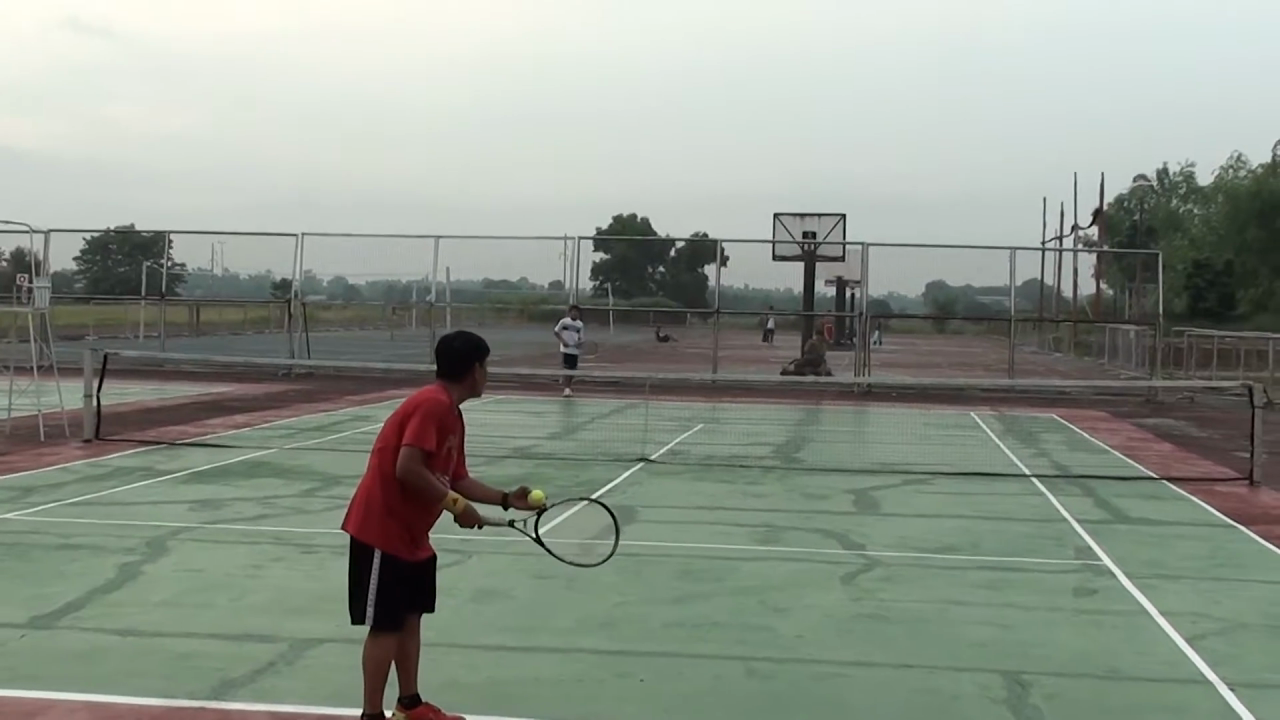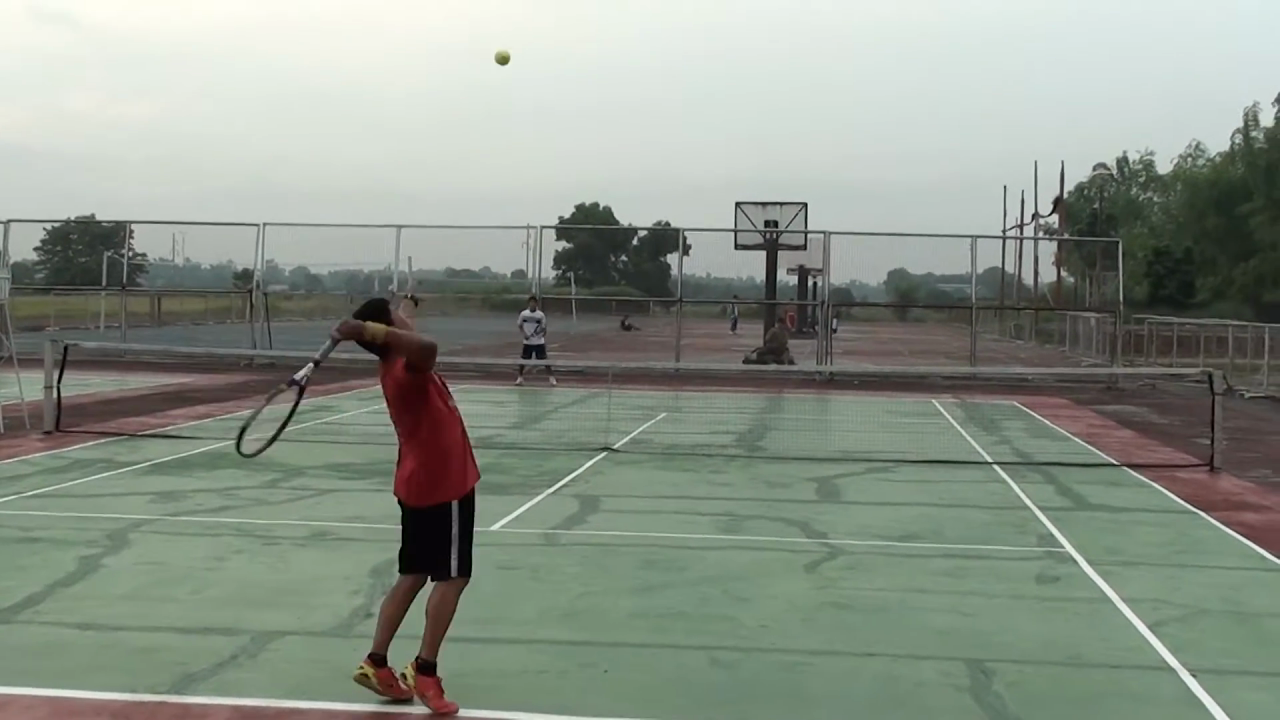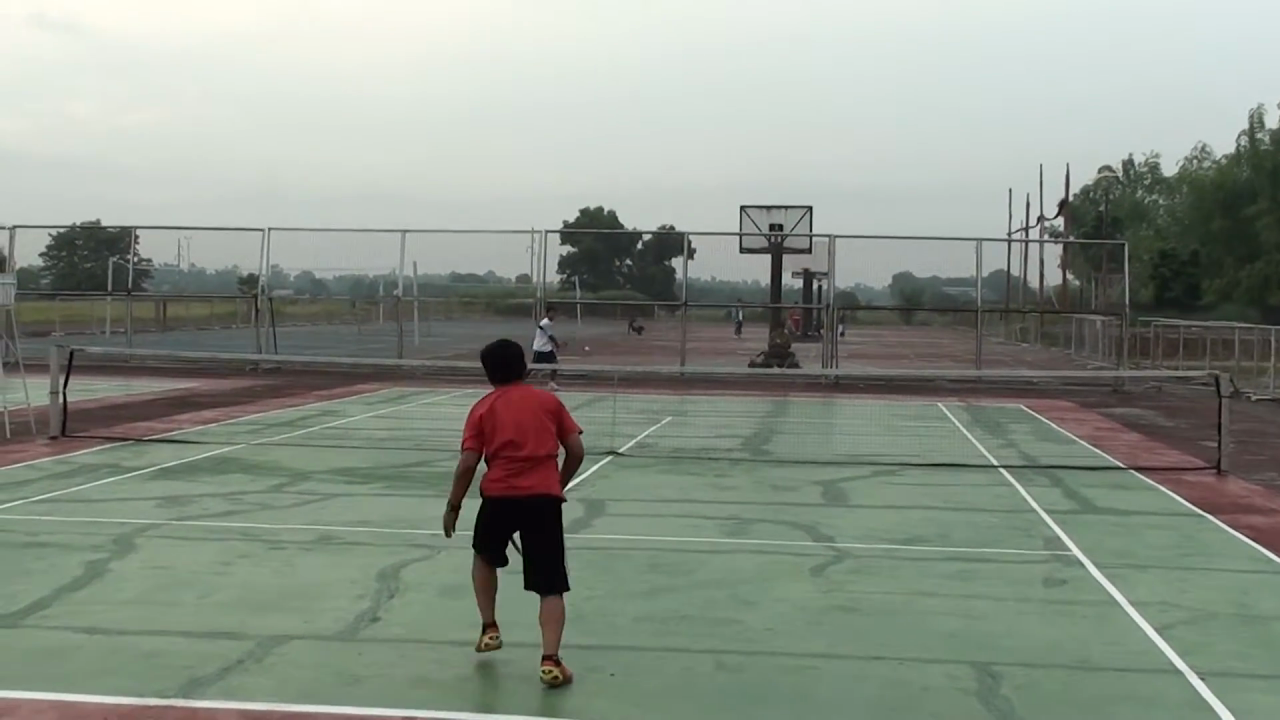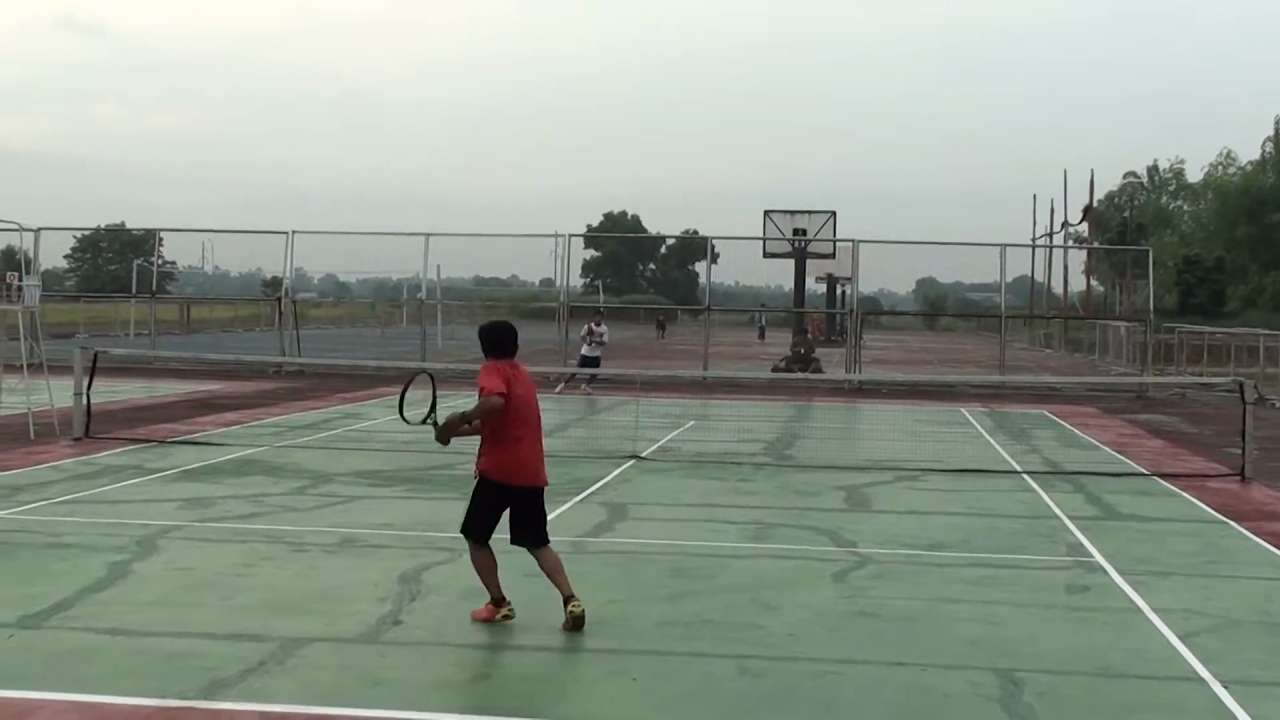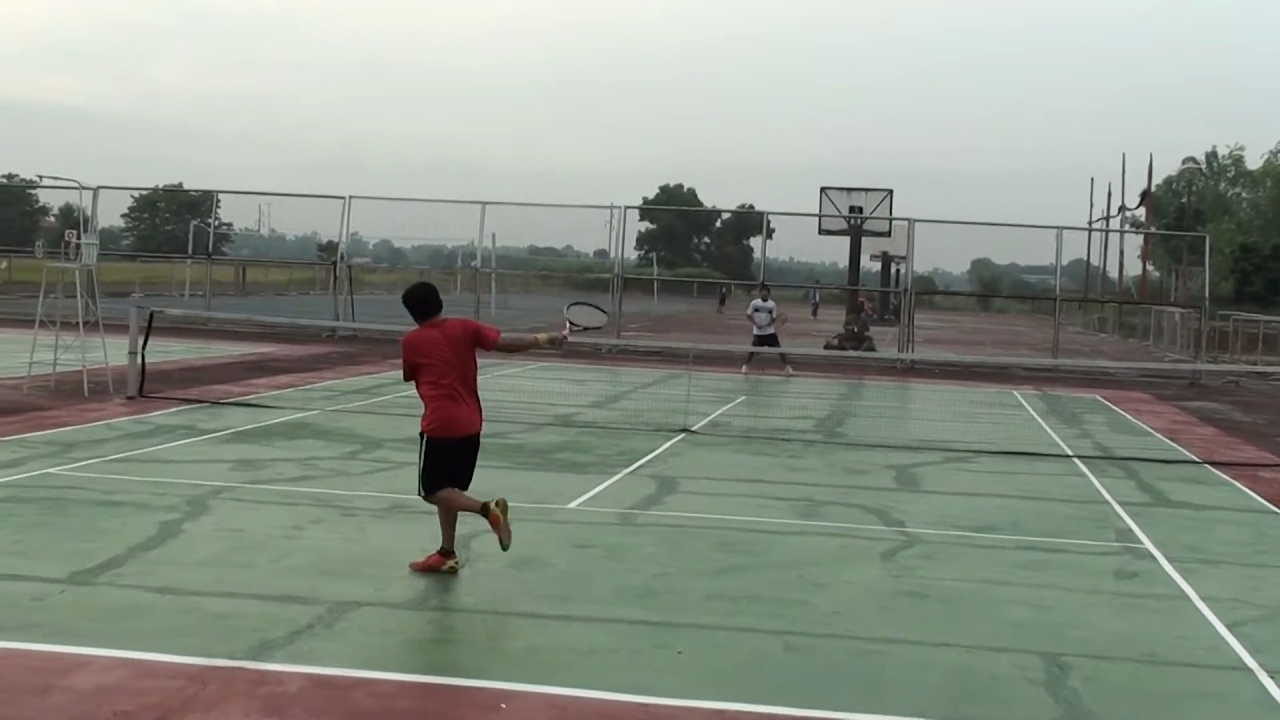
dt=1s
person 1, frame 1
left shoulder: (452, 415)
right shoulder: (431, 405)
left elbow: (456, 479)
right elbow: (407, 469)
left wrist: (507, 499)
right wrist: (457, 507)
left hip: (410, 534)
right hip: (382, 531)
left knee: (410, 617)
right knee: (386, 624)
person 1, frame 2
left shoulder: (401, 364)
right shoulder: (406, 370)
right elbow: (426, 346)
right wrist: (369, 329)
left hip: (418, 483)
right hip: (442, 485)
left knee: (412, 576)
right knee: (453, 576)
left ankle: (376, 662)
right ankle: (425, 672)
person 1, frame 3
left shoulder: (482, 409)
right shoulder: (549, 401)
left elbow: (467, 464)
right elbow: (577, 451)
left wrist: (452, 507)
right wrist: (558, 484)
left hip: (499, 495)
right hip: (544, 496)
left knee: (484, 557)
right knee: (551, 588)
left ankle: (490, 628)
right ankle: (551, 660)
person 1, frame 4
left shoulder: (493, 371)
right shoulder: (523, 376)
left elbow: (494, 403)
left wrist: (457, 420)
right wrist: (462, 429)
left hip: (497, 472)
right hip: (533, 474)
left knee: (475, 538)
right knee: (538, 544)
left ankle: (498, 603)
right ankle: (570, 601)
person 1, frame 5
left shoulder: (411, 341)
right shoulder: (465, 328)
right elbow: (505, 343)
right wrist: (545, 339)
left hip: (440, 426)
right hip: (470, 424)
left knee: (433, 491)
right knee: (447, 487)
left ankle: (487, 508)
right ankle: (447, 554)
